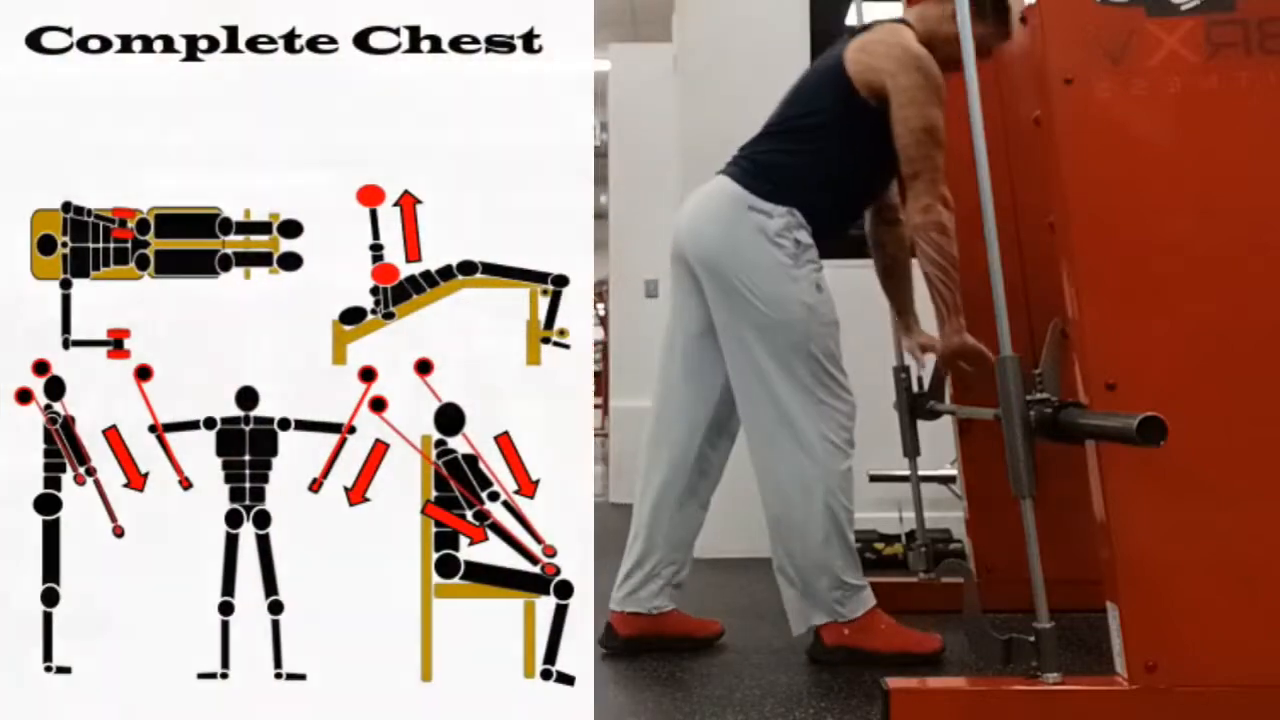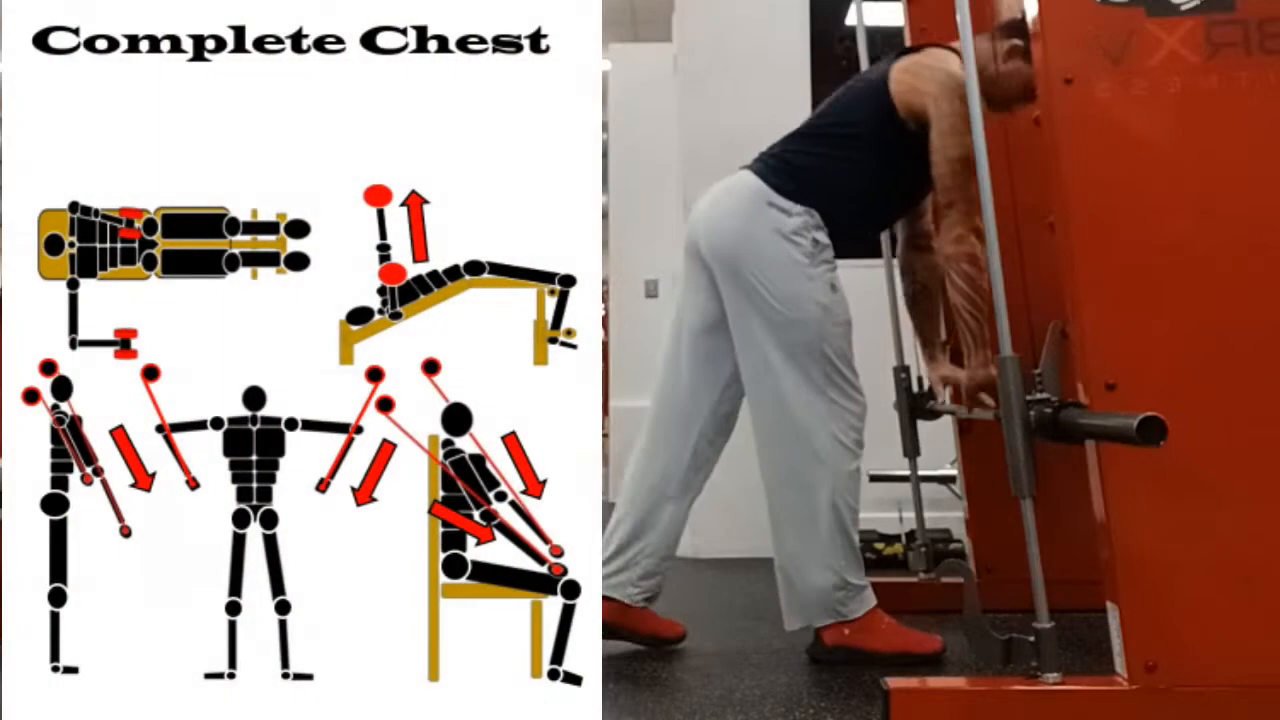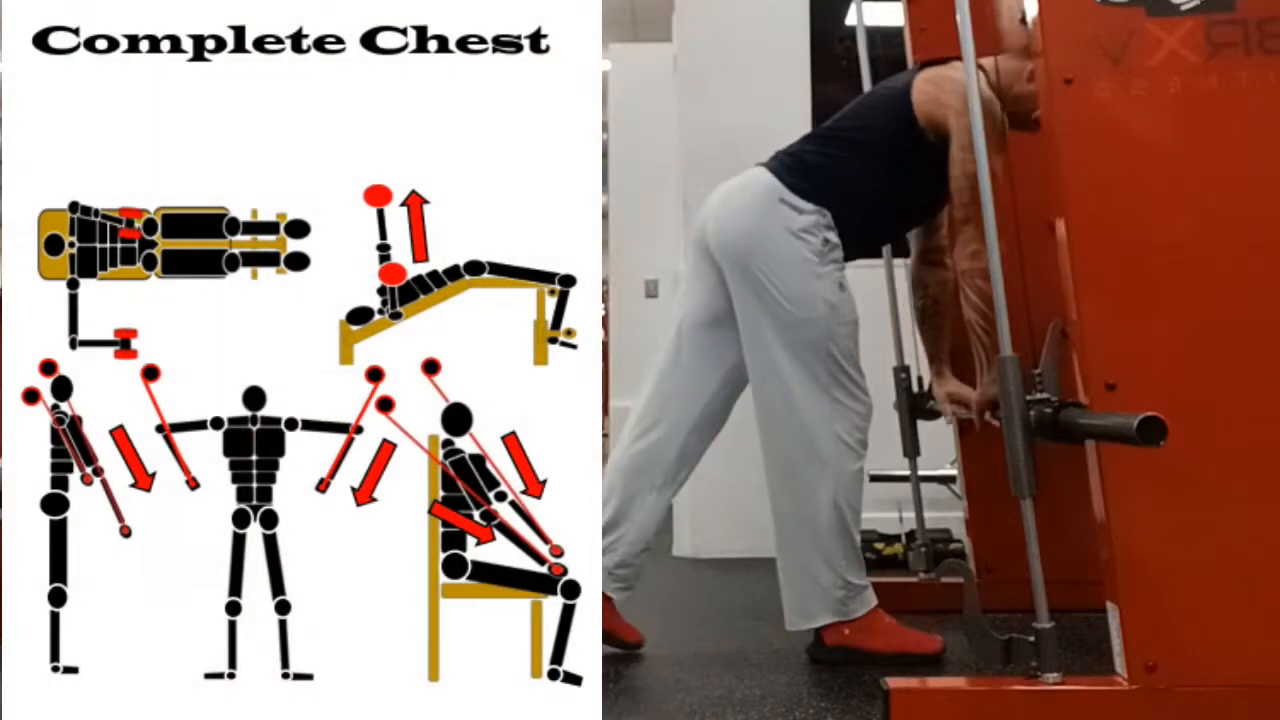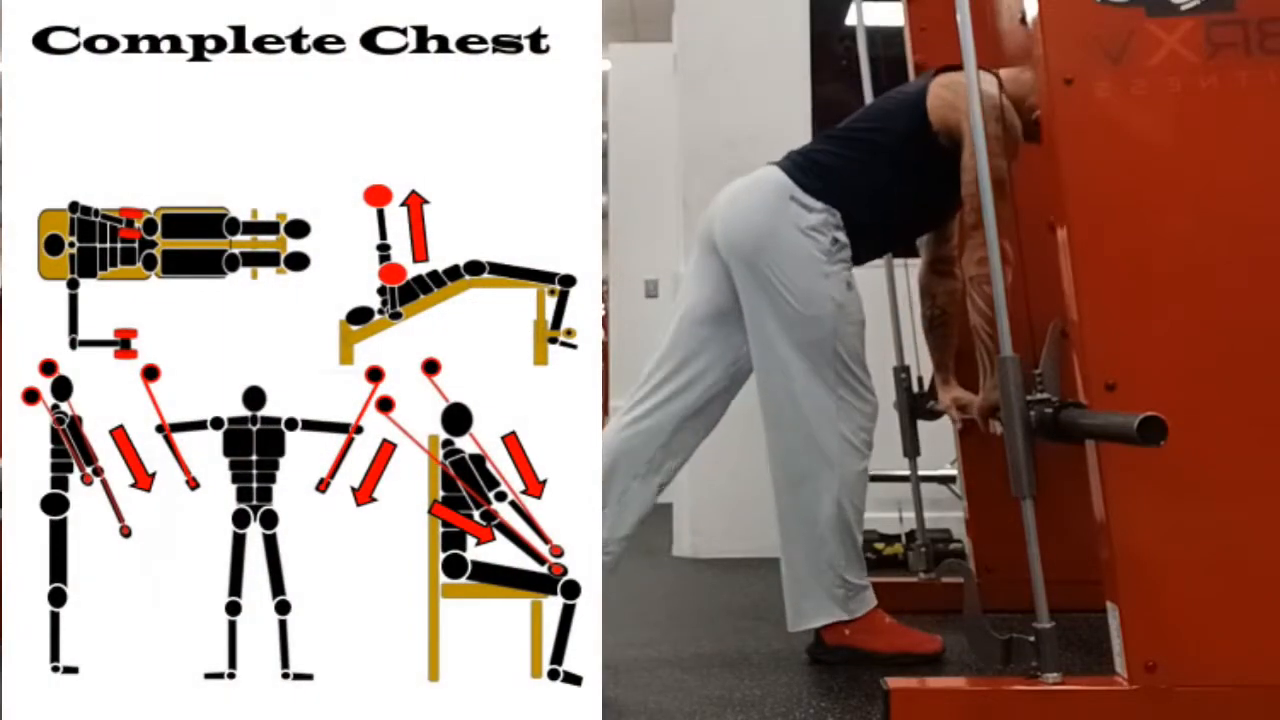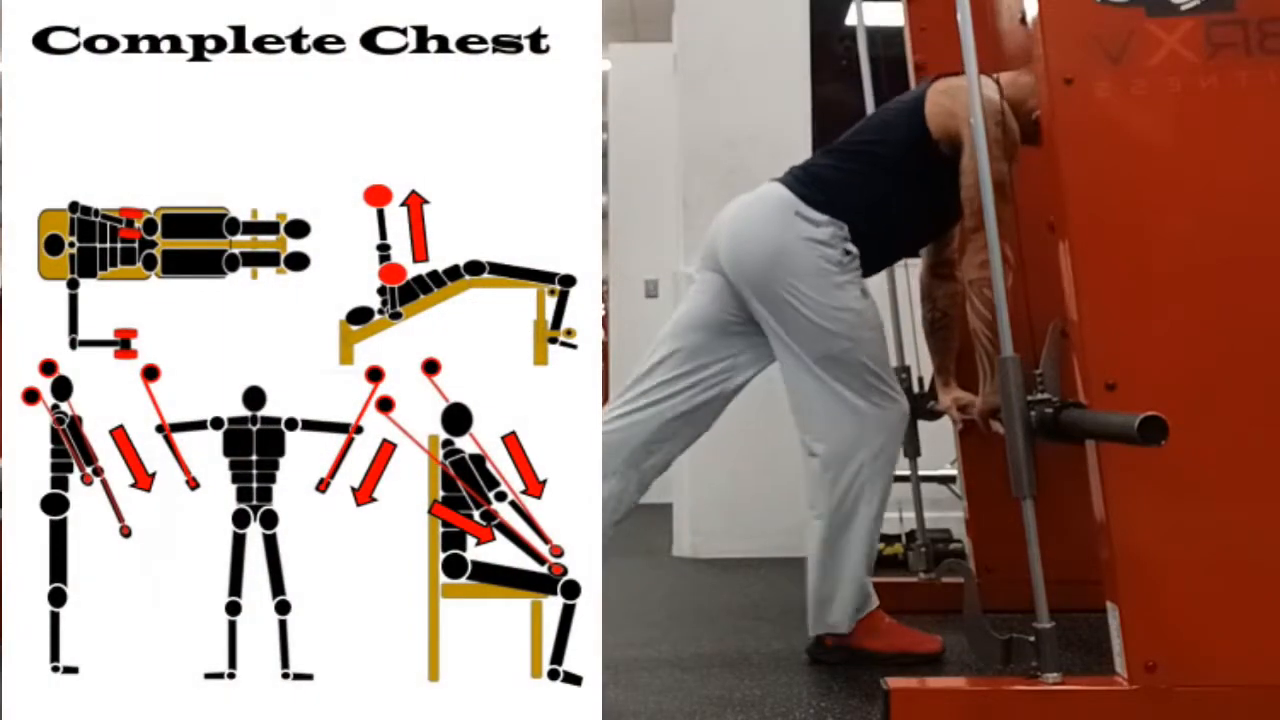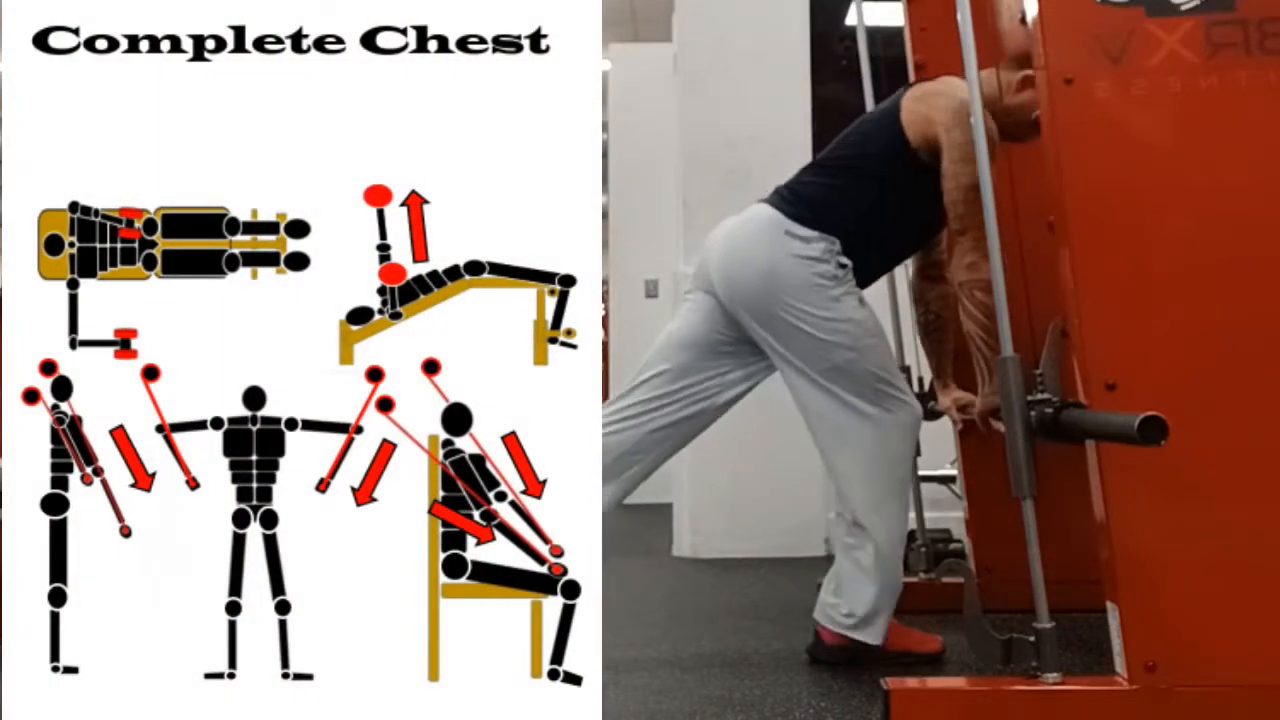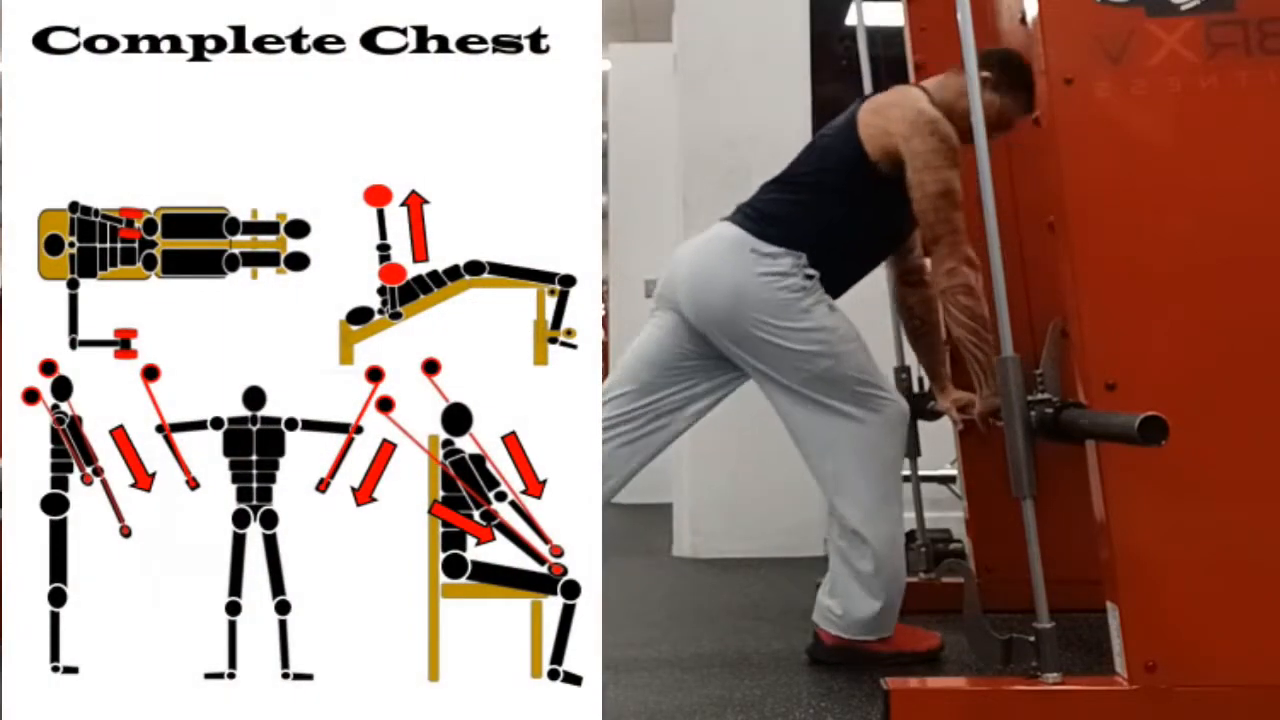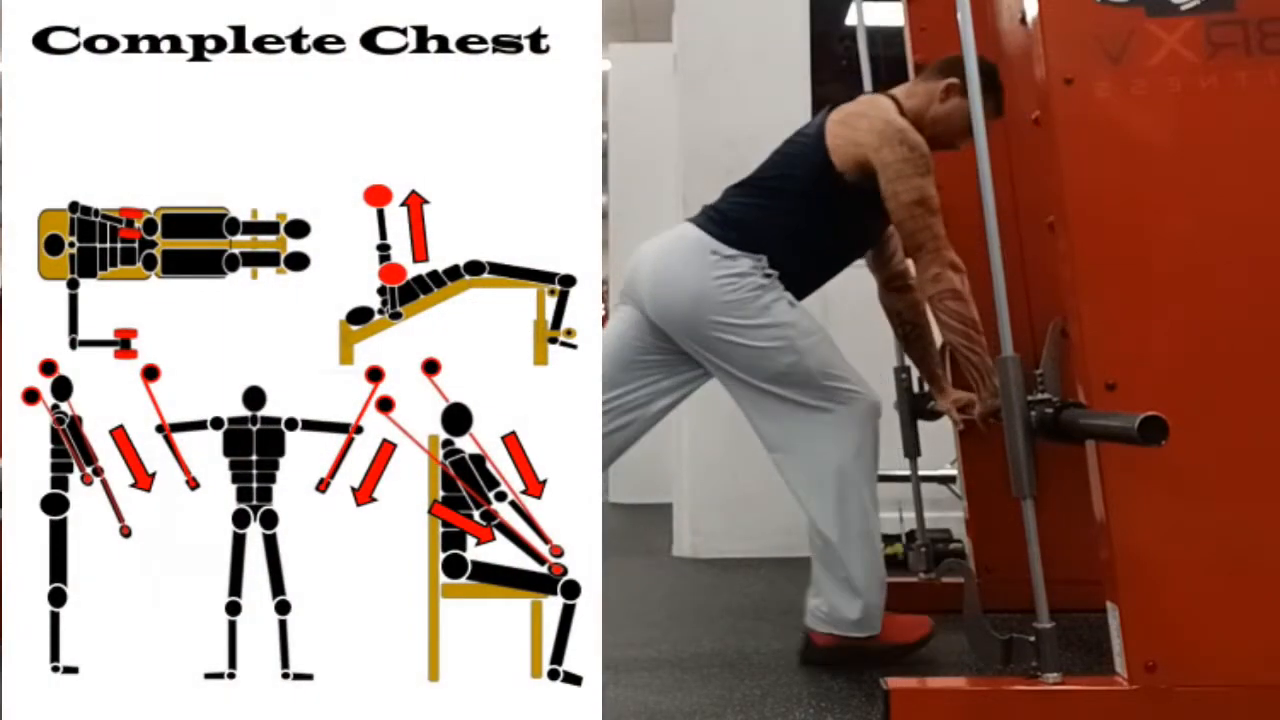
dt=0.2s
person 1, frame 1
left shoulder: (874, 56)
right shoulder: (908, 58)
left elbow: (888, 212)
right elbow: (928, 204)
left wrist: (908, 326)
right wrist: (951, 325)
left hip: (713, 220)
right hip: (758, 230)
left knee: (692, 425)
right knee: (812, 424)
left ankle: (639, 606)
right ankle: (841, 617)
person 1, frame 2
left shoulder: (915, 80)
right shoulder: (949, 83)
left elbow: (919, 243)
right elbow: (958, 235)
left wrist: (934, 358)
right wrist: (978, 358)
left hip: (728, 216)
right hip: (774, 228)
left knee: (688, 418)
right knee: (823, 421)
left ankle: (620, 591)
right ankle: (842, 617)
person 1, frame 3
left shoulder: (938, 98)
right shoulder: (973, 101)
left elbow: (933, 257)
right elbow: (972, 252)
left wrist: (940, 373)
right wrist: (991, 377)
left hip: (738, 212)
right hip: (782, 224)
left knee: (678, 411)
right knee: (827, 421)
left ankle: (595, 579)
right ankle: (843, 618)
person 1, frame 4
left shoulder: (954, 107)
right shoulder: (989, 111)
left elbow: (942, 266)
right elbow: (981, 258)
left wrist: (945, 380)
right wrist: (995, 382)
left hip: (748, 210)
right hip: (793, 224)
left knee: (667, 408)
right knee: (832, 421)
right ankle: (842, 618)
person 1, frame 5
left shoulder: (954, 112)
right shoulder: (987, 112)
left elbow: (944, 268)
right elbow: (983, 260)
left wrist: (945, 382)
right wrist: (997, 384)
left hip: (753, 226)
right hip: (798, 239)
left knee: (651, 415)
right knee: (867, 420)
right ankle: (845, 620)
person 1, frame 6
left shoulder: (934, 117)
right shoulder: (963, 112)
left elbow: (933, 271)
right elbow: (973, 262)
left wrist: (944, 382)
right wrist: (996, 385)
left hip: (744, 247)
right hip: (791, 256)
left knee: (634, 424)
right knee: (884, 421)
right ankle: (855, 624)
person 1, frame 7
left shoulder: (896, 124)
right shoulder: (922, 122)
left elbow: (913, 276)
right elbow: (954, 267)
left wrist: (941, 385)
right wrist: (992, 387)
left hip: (711, 264)
right hip: (759, 273)
left knee: (613, 432)
right knee: (870, 421)
right ankle: (856, 625)
person 1, frame 8
left shoulder: (866, 132)
right shoulder: (891, 133)
left elbow: (897, 281)
right elbow: (938, 272)
left wrist: (939, 387)
right wrist: (990, 388)
left hip: (674, 266)
right hip: (720, 275)
right knee: (844, 416)
right ankle: (846, 621)
